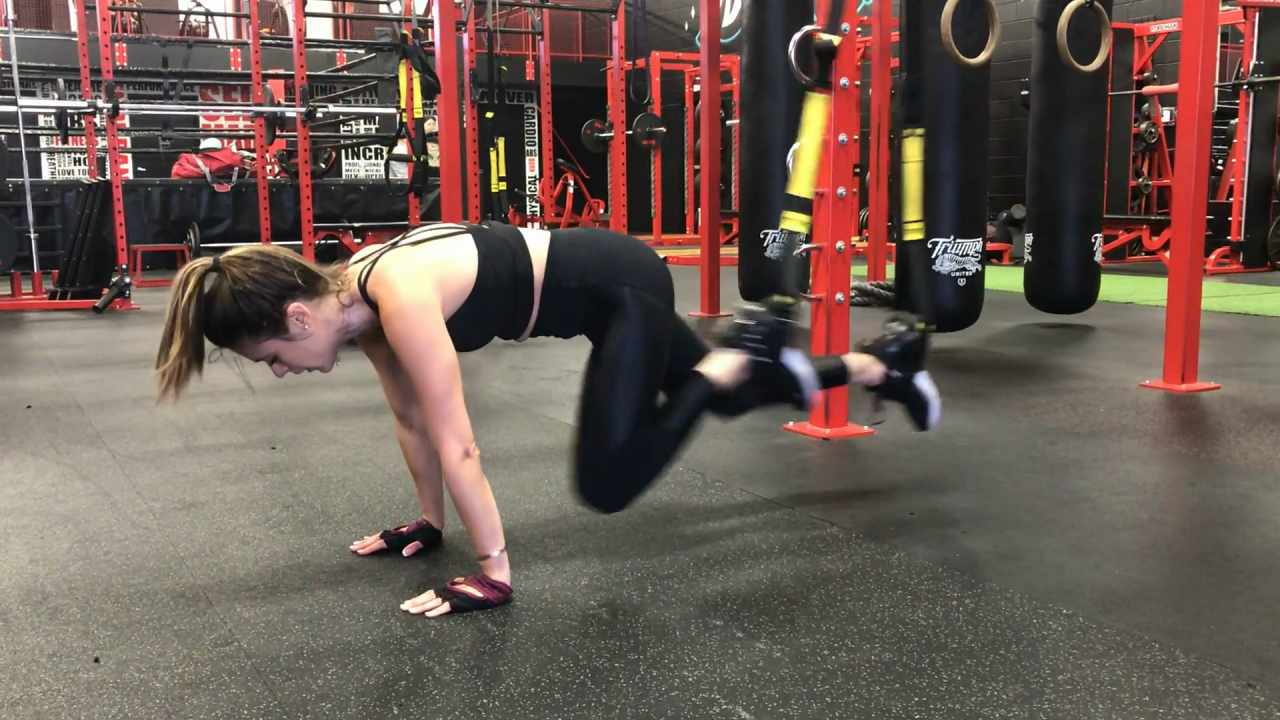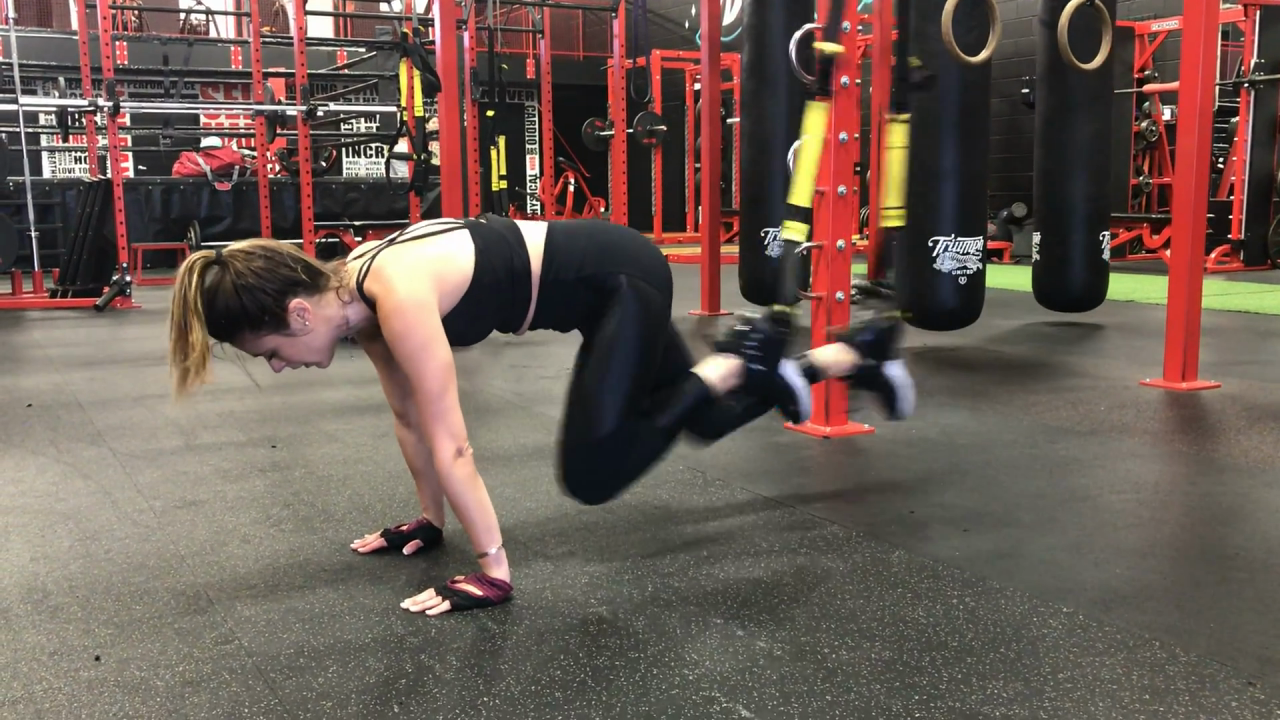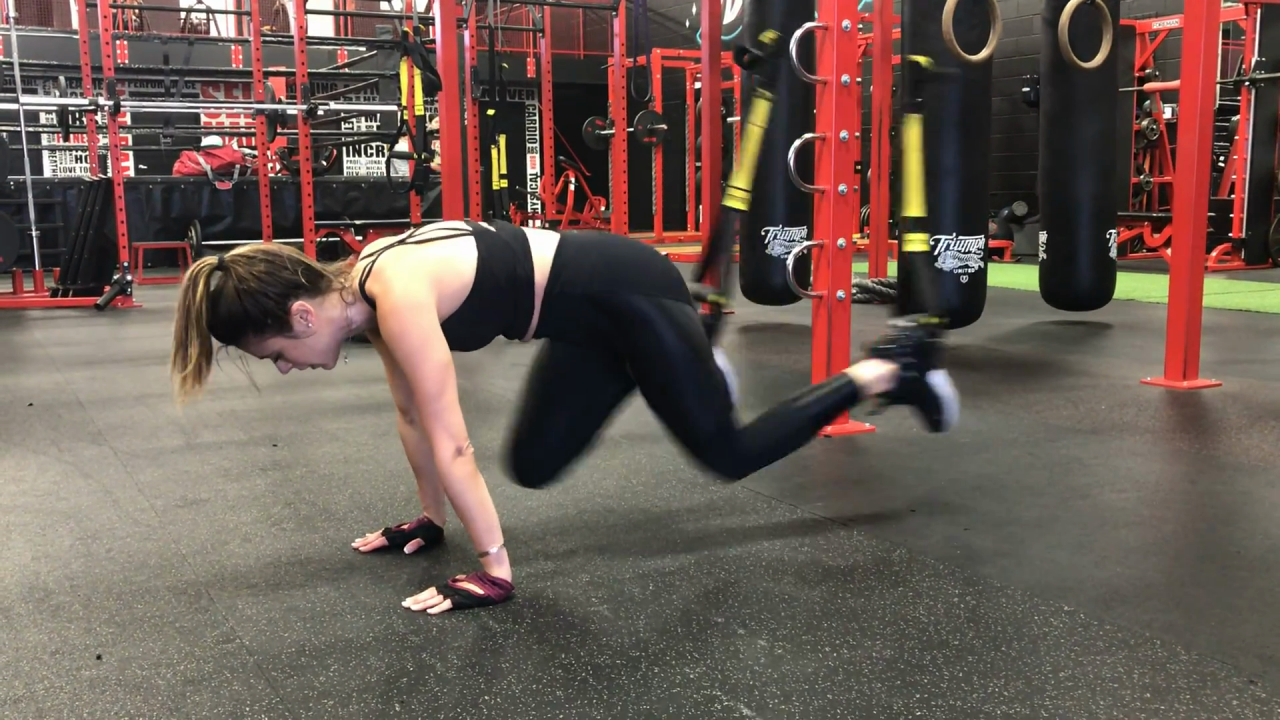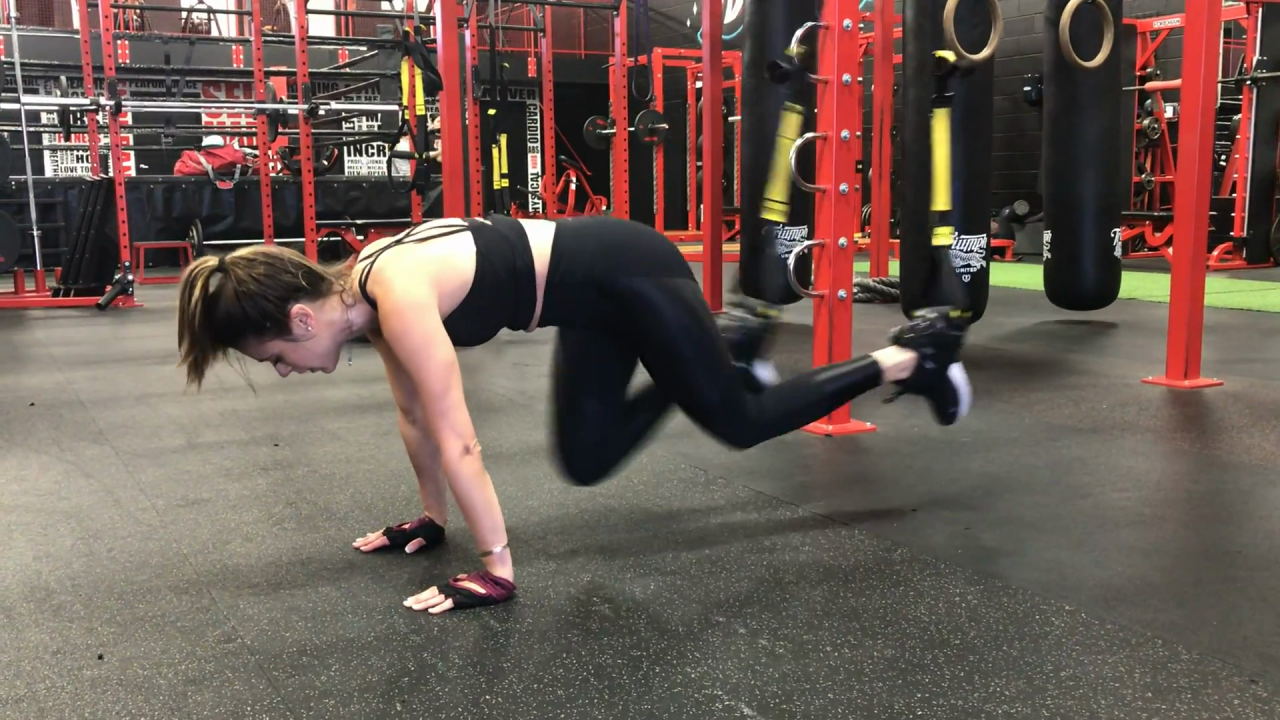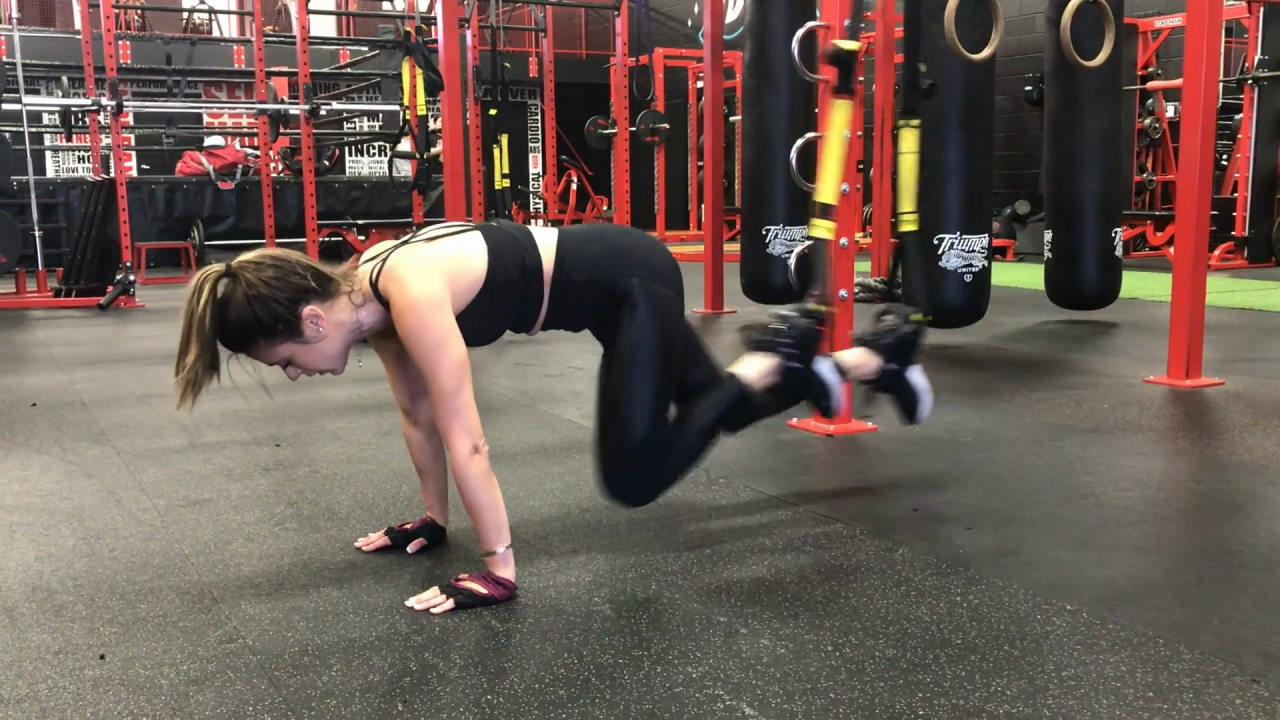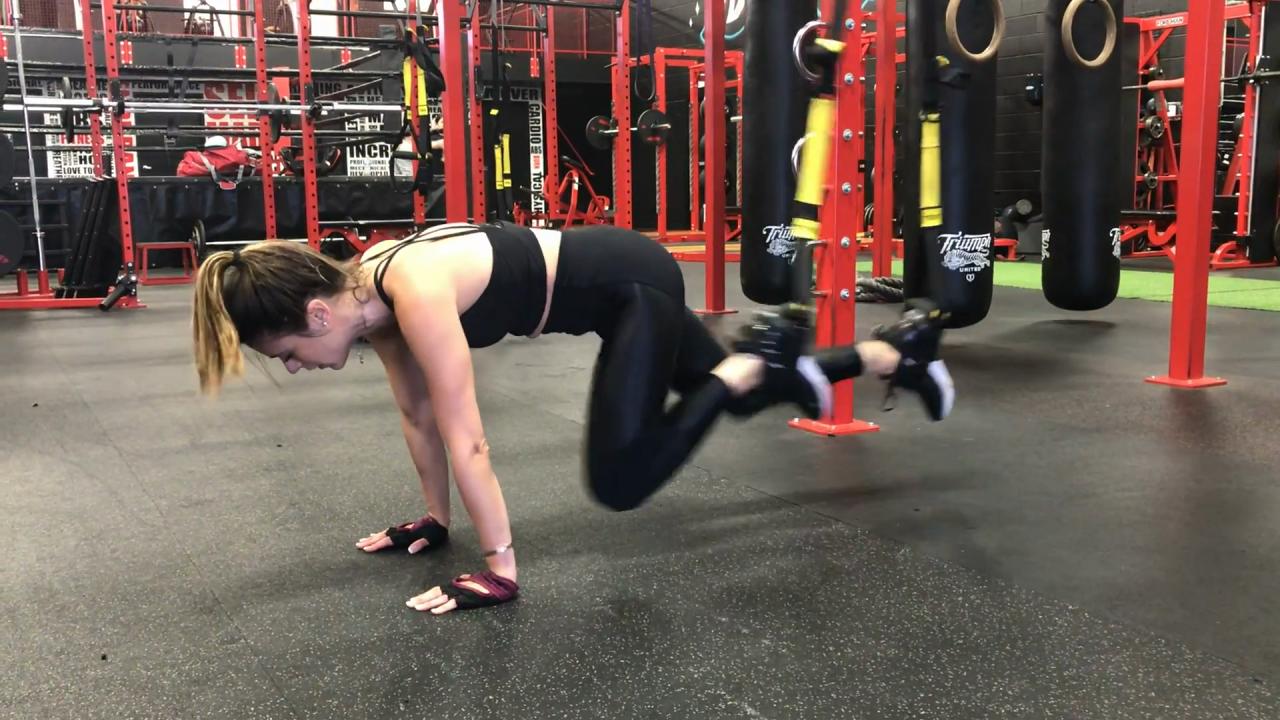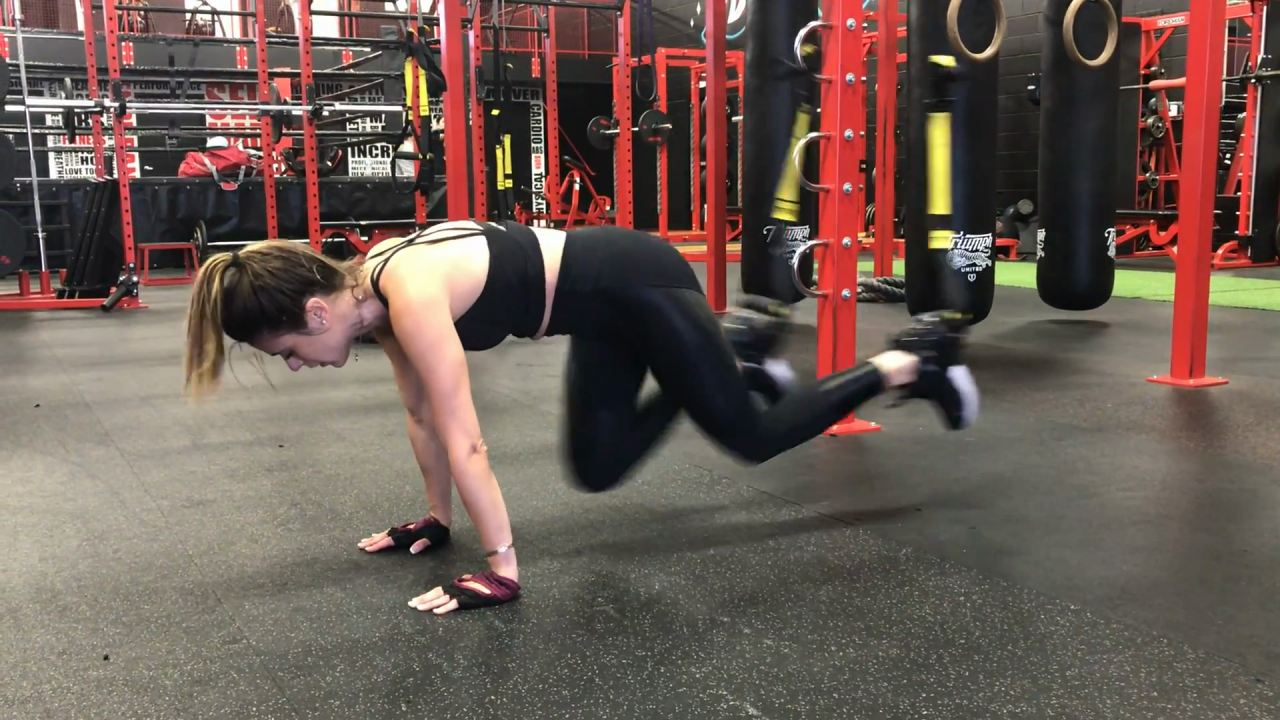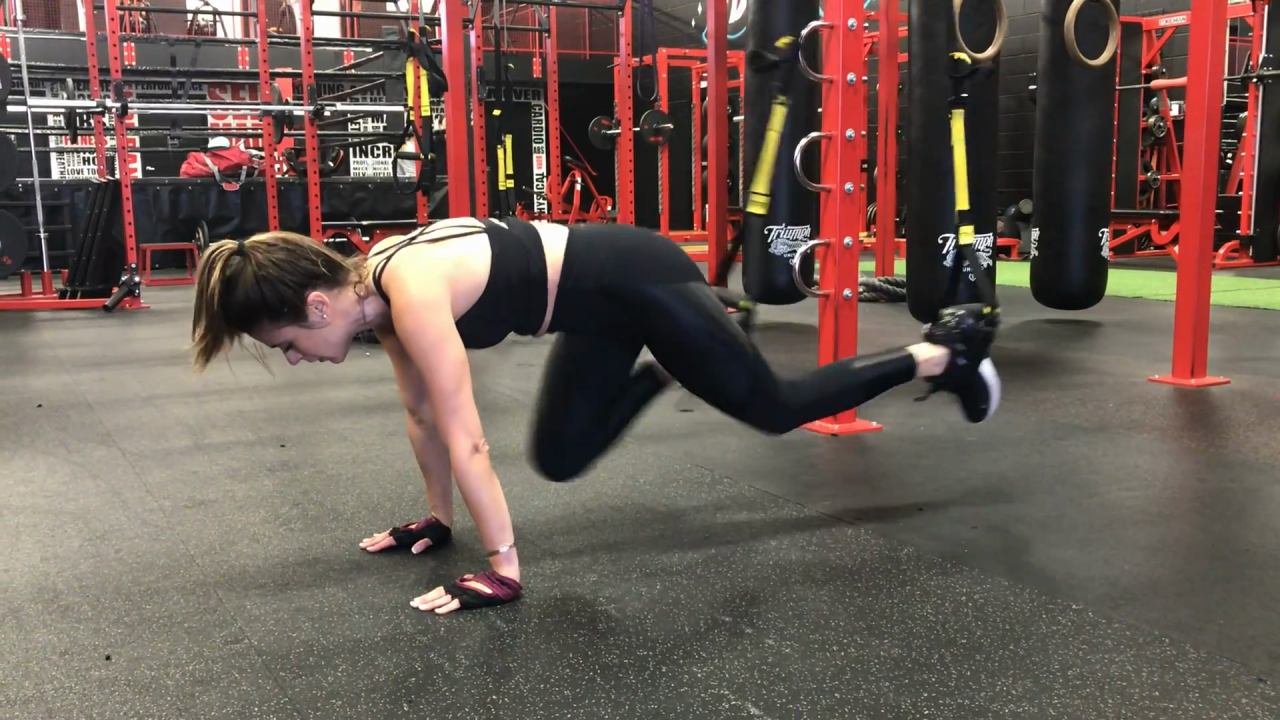
dt=0.2s
person 1, frame 1
left shoulder: (398, 300)
right shoulder: (355, 296)
left elbow: (455, 444)
right elbow: (410, 418)
left wrist: (494, 571)
right wrist: (429, 521)
left hip: (618, 283)
right hip: (586, 284)
left knee: (606, 483)
right knee: (726, 400)
left ankle: (736, 359)
right ankle: (887, 365)
person 1, frame 2
left shoulder: (395, 296)
right shoulder: (354, 290)
left elbow: (448, 441)
right elbow: (408, 415)
left wrist: (492, 569)
right wrist: (428, 520)
left hip: (615, 277)
right hip: (588, 278)
left knee: (590, 474)
right knee: (695, 420)
left ankle: (723, 367)
right ankle: (852, 353)
person 1, frame 3
left shoulder: (397, 298)
right shoulder: (367, 283)
left elbow: (449, 442)
right elbow: (413, 416)
left wrist: (495, 569)
right wrist: (431, 519)
left hip: (621, 289)
right hip: (584, 299)
left knee: (730, 451)
right knee: (533, 464)
left ankle: (895, 371)
right ankle: (638, 367)
person 1, frame 4
left shoulder: (393, 296)
right shoulder: (359, 290)
left elbow: (455, 438)
right elbow: (416, 414)
left wrist: (497, 570)
right wrist: (431, 519)
left hip: (624, 278)
right hip: (592, 289)
left knee: (740, 426)
right knee: (584, 463)
left ankle: (910, 355)
right ankle: (717, 346)
person 1, frame 5
left shoulder: (410, 295)
right shoulder: (364, 292)
left elbow: (466, 439)
right elbow: (416, 413)
left wrist: (500, 568)
right wrist: (434, 518)
left hip: (628, 278)
right hip: (597, 281)
left knee: (633, 477)
right knee: (712, 394)
left ankle: (764, 361)
right ankle: (881, 357)
person 1, frame 6
left shoulder: (413, 296)
right shoulder: (366, 291)
left elbow: (463, 439)
right elbow: (419, 413)
left wrist: (499, 569)
right wrist: (433, 520)
left hip: (629, 285)
right hip: (603, 289)
left knee: (617, 483)
right knee: (709, 393)
left ankle: (753, 364)
right ankle: (896, 352)
person 1, frame 7
left shoulder: (409, 297)
right shoulder: (373, 284)
left elbow: (463, 440)
right elbow: (421, 415)
left wrist: (503, 569)
right wrist: (438, 518)
left hip: (633, 283)
right hip: (598, 292)
left knee: (754, 432)
right knee: (597, 469)
left ankle: (918, 362)
right ankle: (734, 342)
person 1, frame 8
left shoulder: (411, 293)
right shoulder: (373, 286)
left elbow: (462, 437)
right elbow: (421, 412)
left wrist: (502, 569)
right wrist: (439, 519)
left hip: (640, 285)
right hip: (602, 302)
left knee: (775, 407)
right knee: (558, 457)
left ankle: (943, 353)
right ankle: (673, 365)
